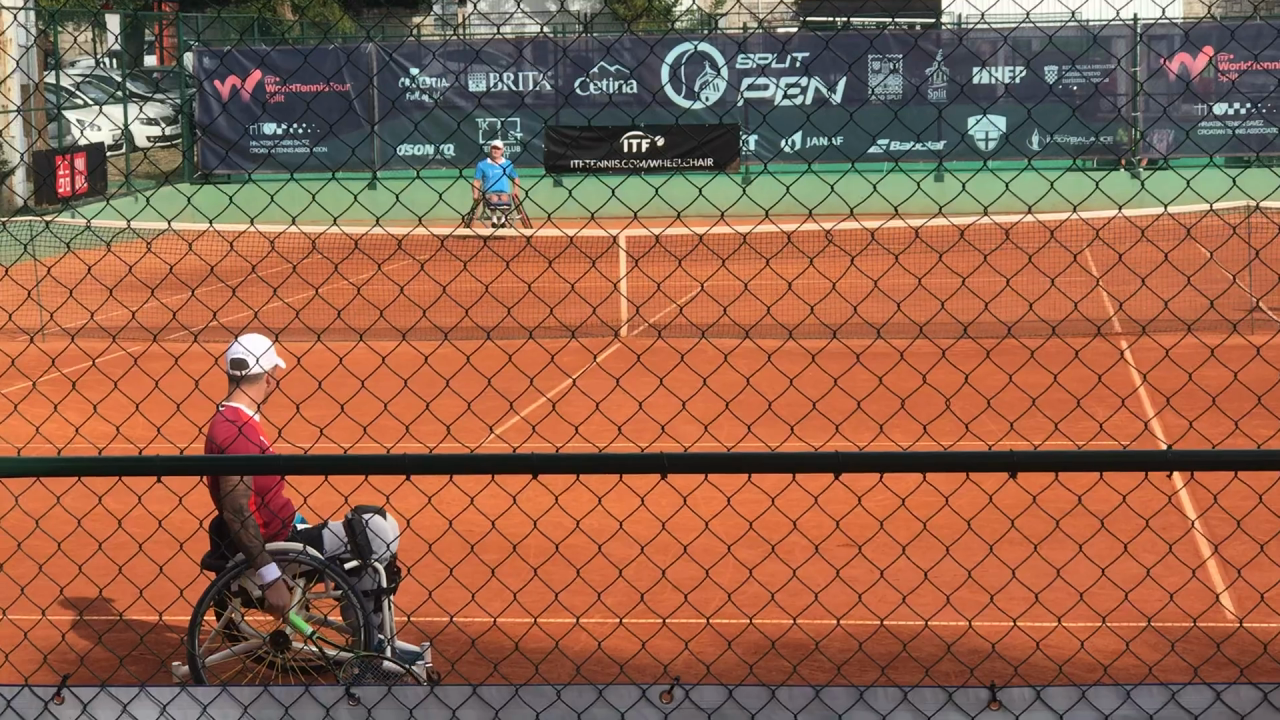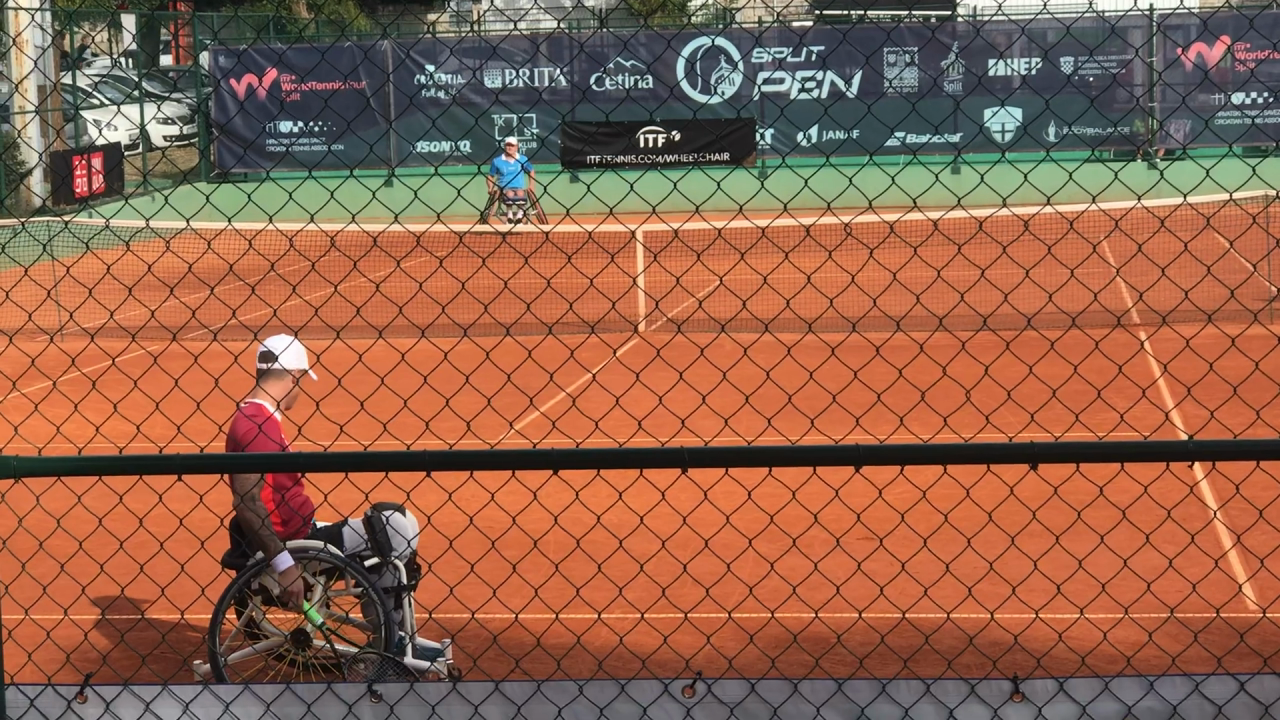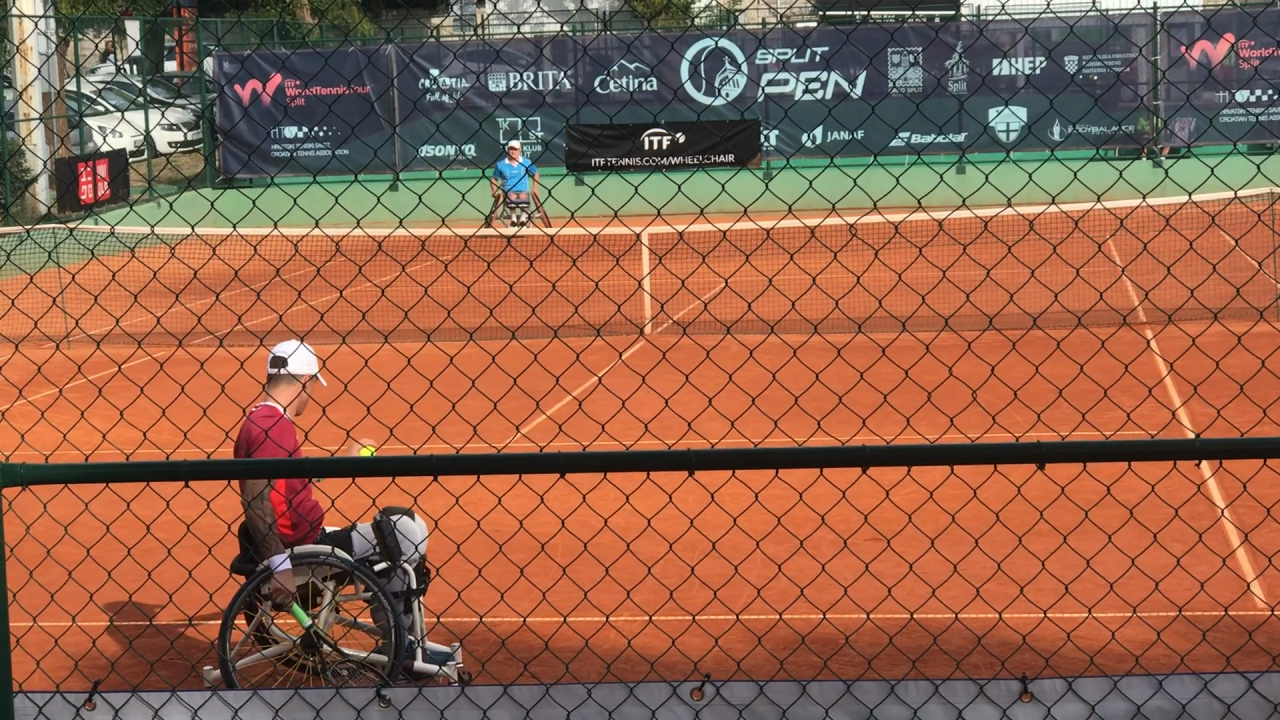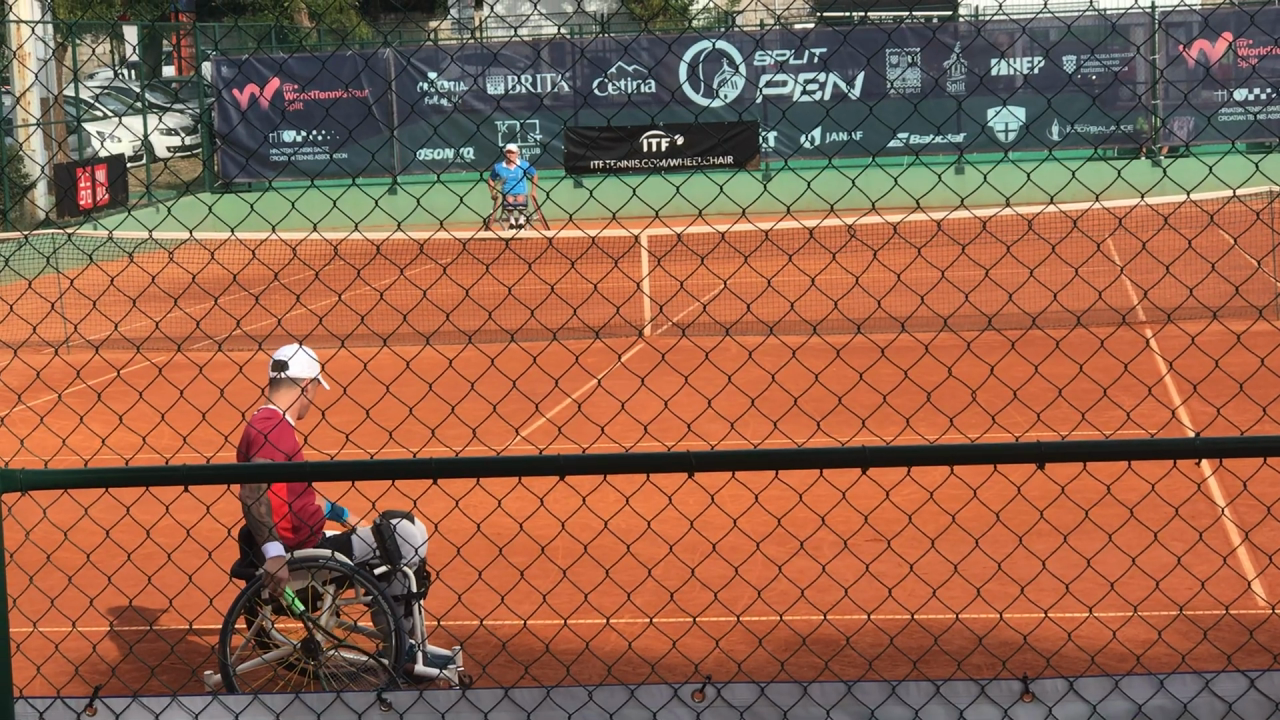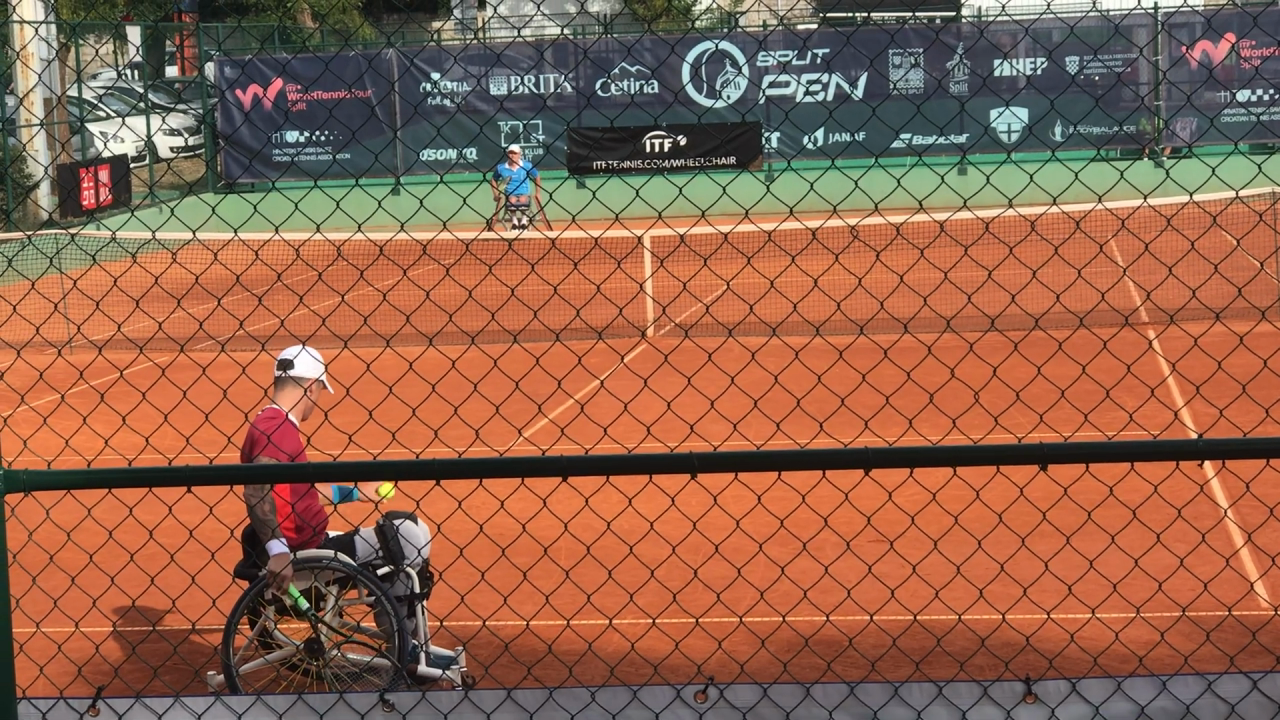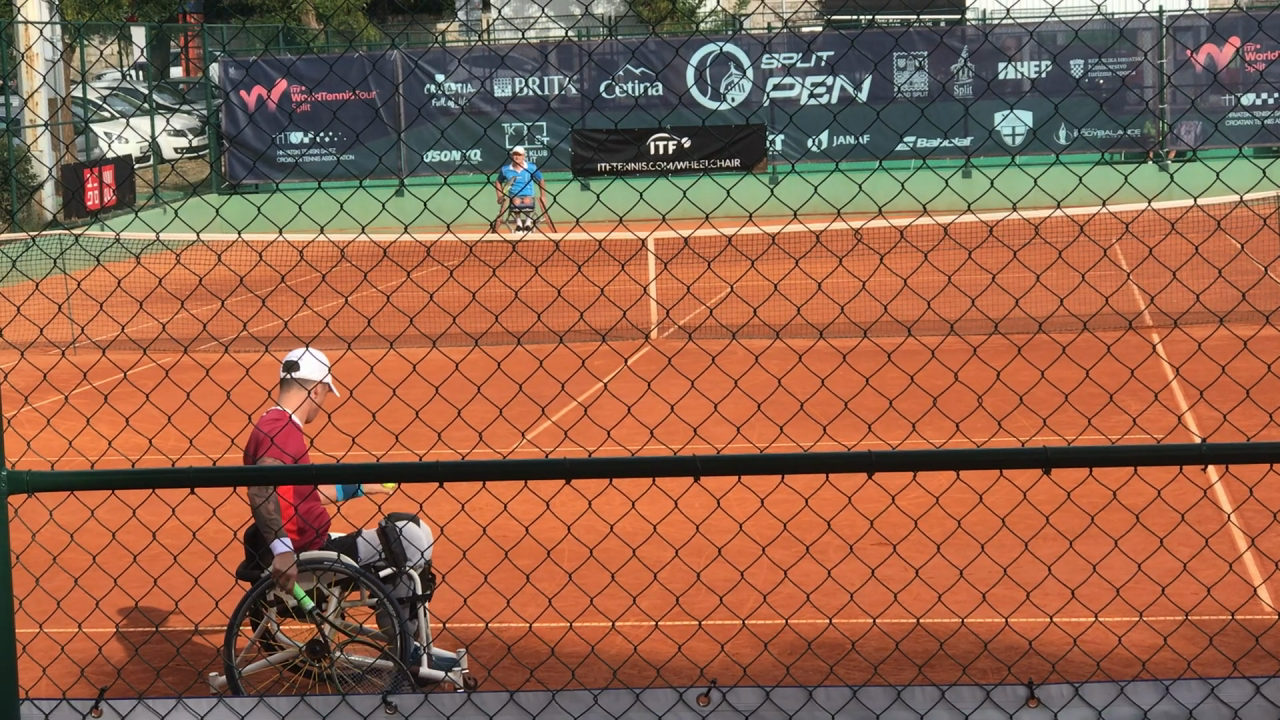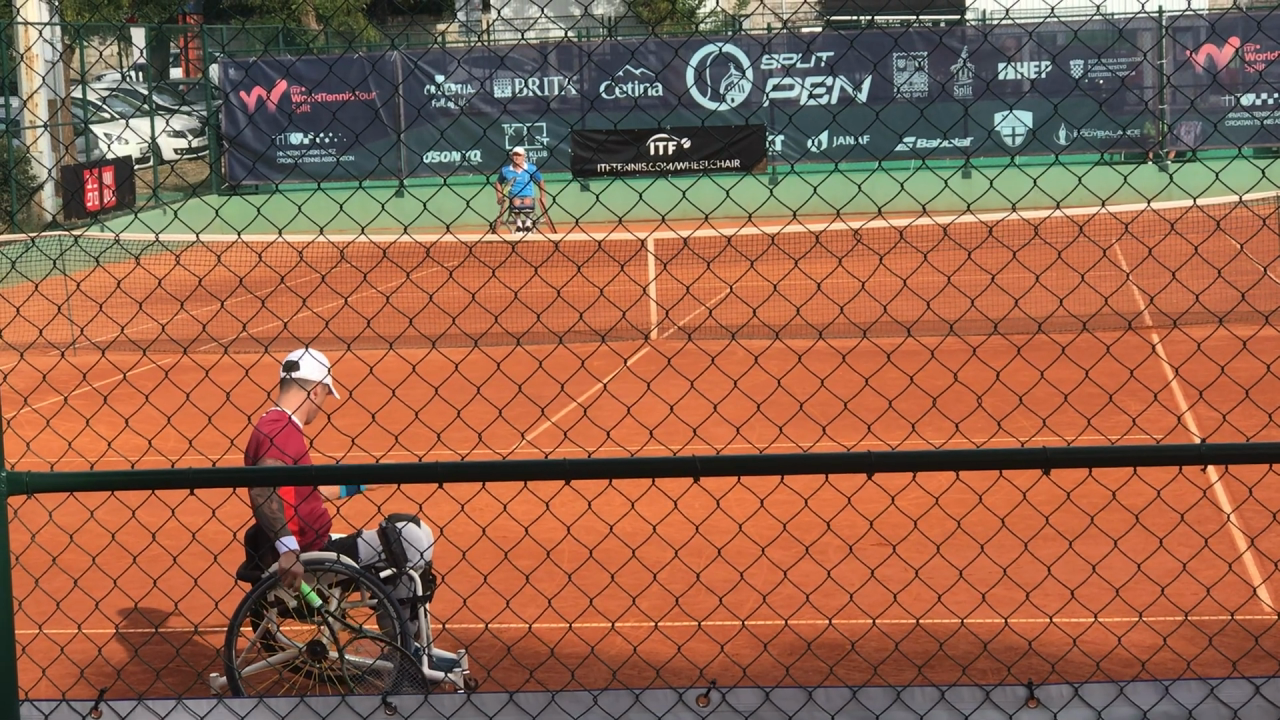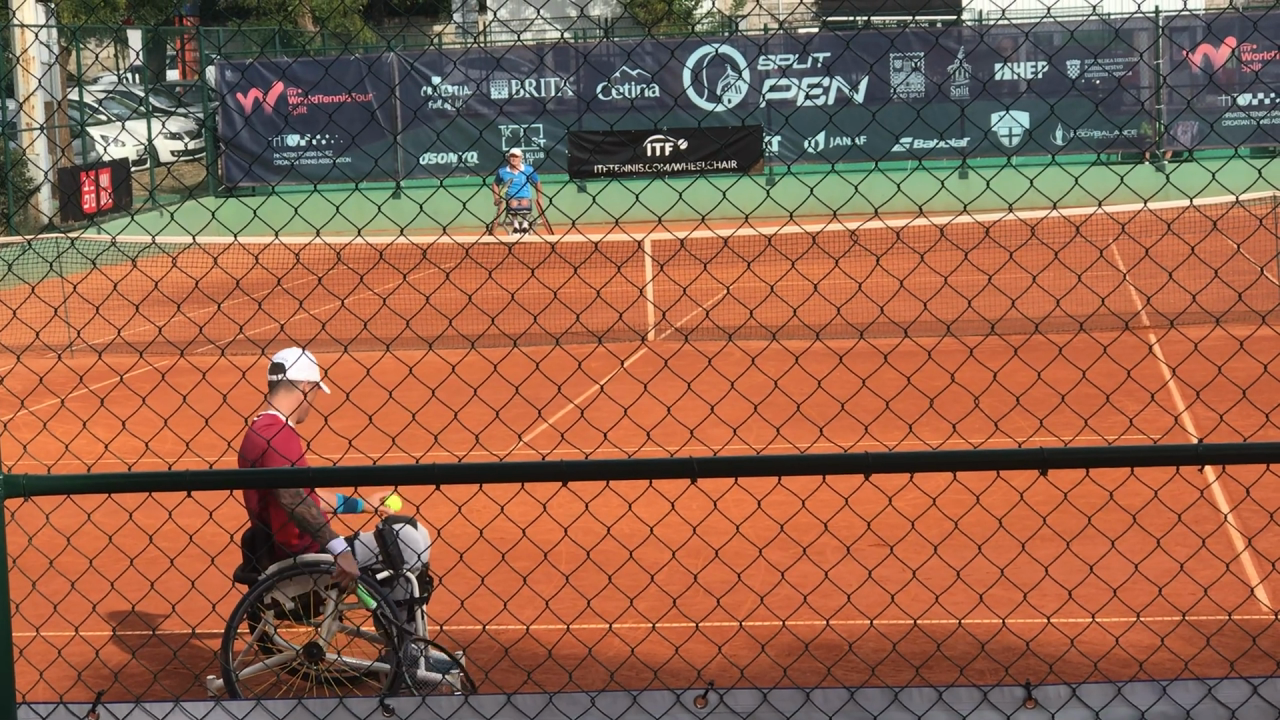
dt=0.4s
person 1, frame 1
left shoulder: (235, 420)
right shoulder: (234, 428)
right elbow: (236, 514)
left wrist: (297, 521)
right wrist: (271, 578)
left hip: (278, 534)
right hip: (268, 546)
left knee: (371, 523)
right knee: (379, 529)
left ankle: (372, 638)
person 1, frame 2
left shoulder: (256, 417)
right shoulder: (257, 423)
right elbow: (246, 502)
right wrist: (284, 564)
left hip: (294, 534)
right hip: (292, 543)
left knee: (387, 521)
right knee: (398, 526)
person 1, frame 3
left shoulder: (262, 419)
right shoulder: (273, 423)
right elbow: (255, 498)
right wrist: (279, 563)
left hip: (303, 539)
right hip: (299, 547)
left knee: (394, 526)
right knee: (407, 529)
person 1, frame 4
left shoulder: (268, 423)
right shoulder: (274, 427)
right elbow: (253, 493)
left wrist: (343, 516)
right wrist: (274, 553)
left hip: (301, 546)
right hip: (300, 553)
right knee: (408, 534)
person 1, frame 5
left shoulder: (272, 423)
right shoulder: (278, 427)
right elbow: (257, 493)
left wrist: (353, 492)
right wrist: (277, 549)
left hip: (310, 545)
right hip: (305, 553)
right knee: (410, 533)
person 1, frame 6
left shoulder: (278, 425)
right shoulder: (281, 429)
right elbow: (261, 492)
left wrist: (358, 489)
right wrist: (282, 549)
left hip: (309, 546)
right hip: (306, 555)
right knee: (413, 536)
person 1, frame 7
left shoulder: (278, 426)
right shoulder: (281, 429)
right elbow: (263, 491)
right wrist: (288, 548)
left hip: (312, 548)
right hip: (307, 555)
left knee: (401, 535)
right knee: (413, 536)
person 1, frame 8
left shoulder: (263, 430)
right shoulder: (276, 433)
right elbow: (291, 498)
left wrist: (360, 504)
right wrist: (337, 549)
left hip: (297, 552)
right hip: (303, 556)
left knee: (399, 531)
right knee: (411, 536)
